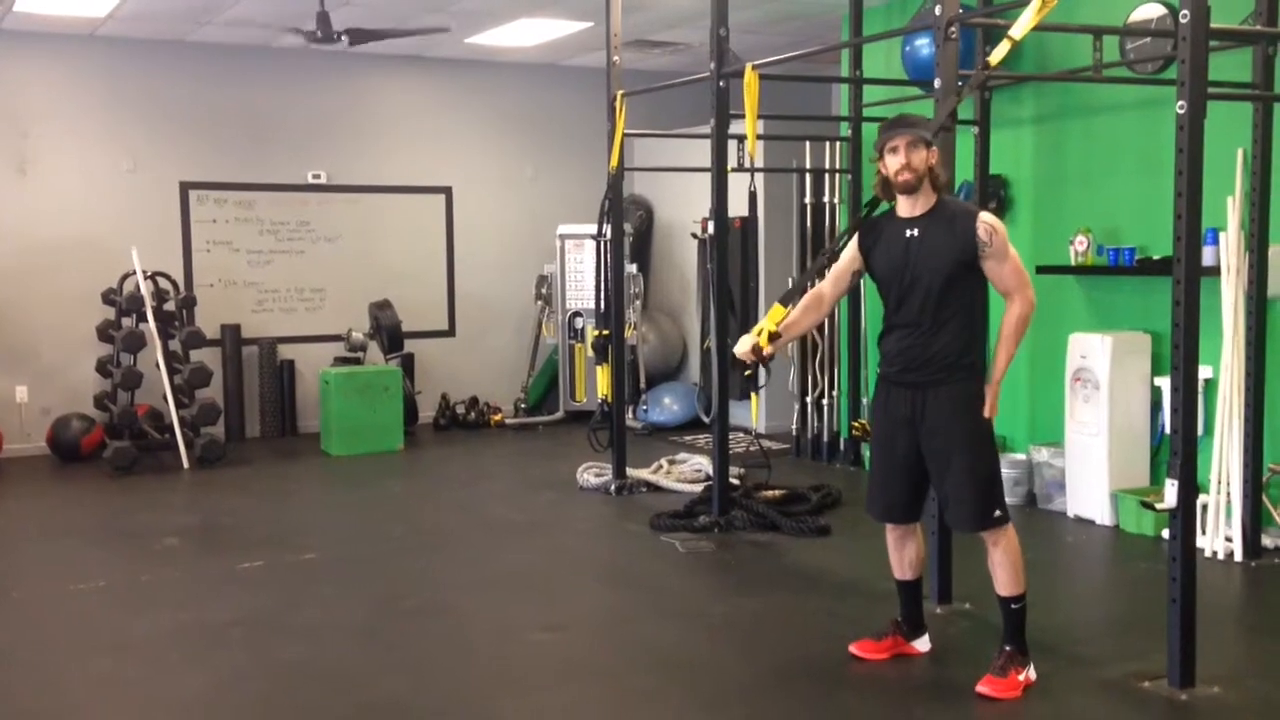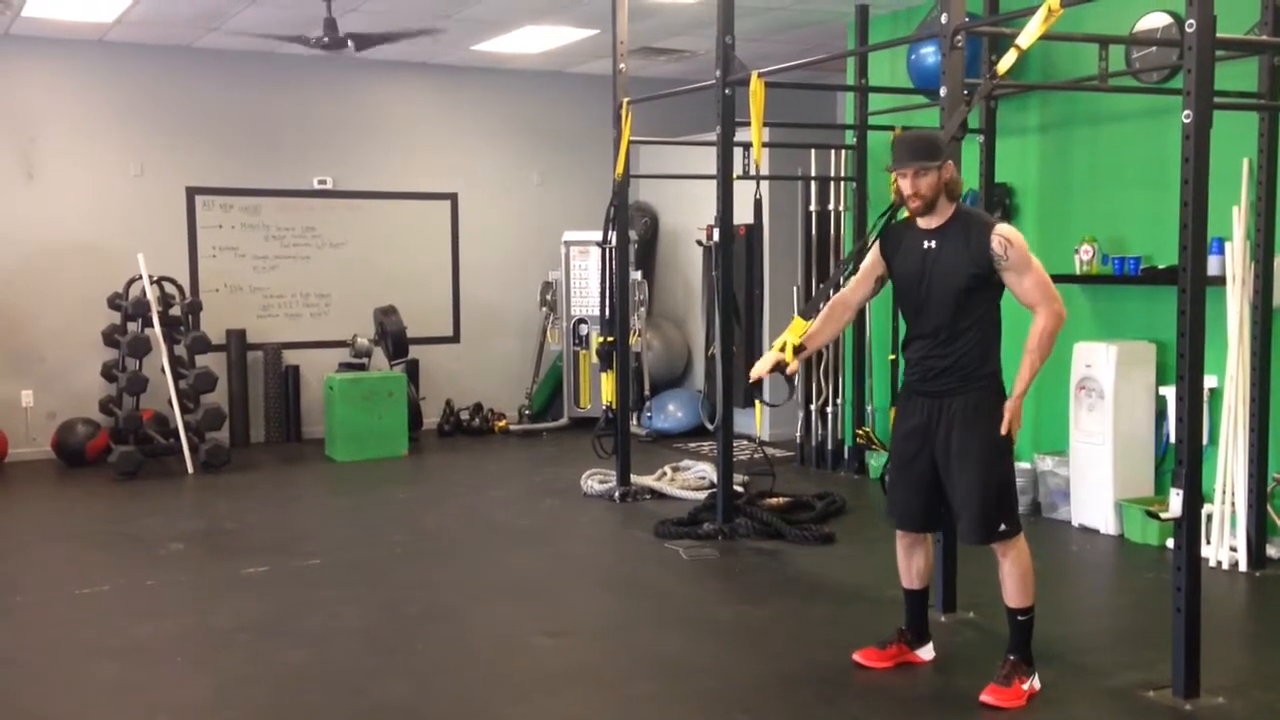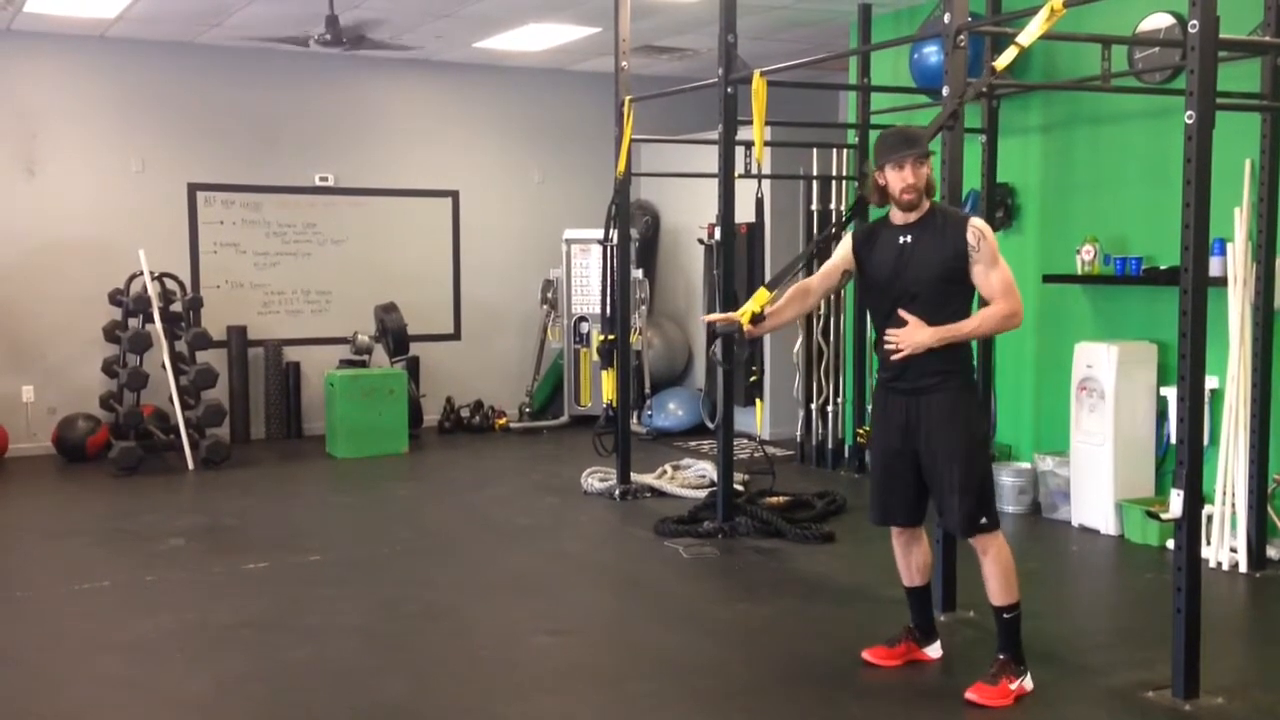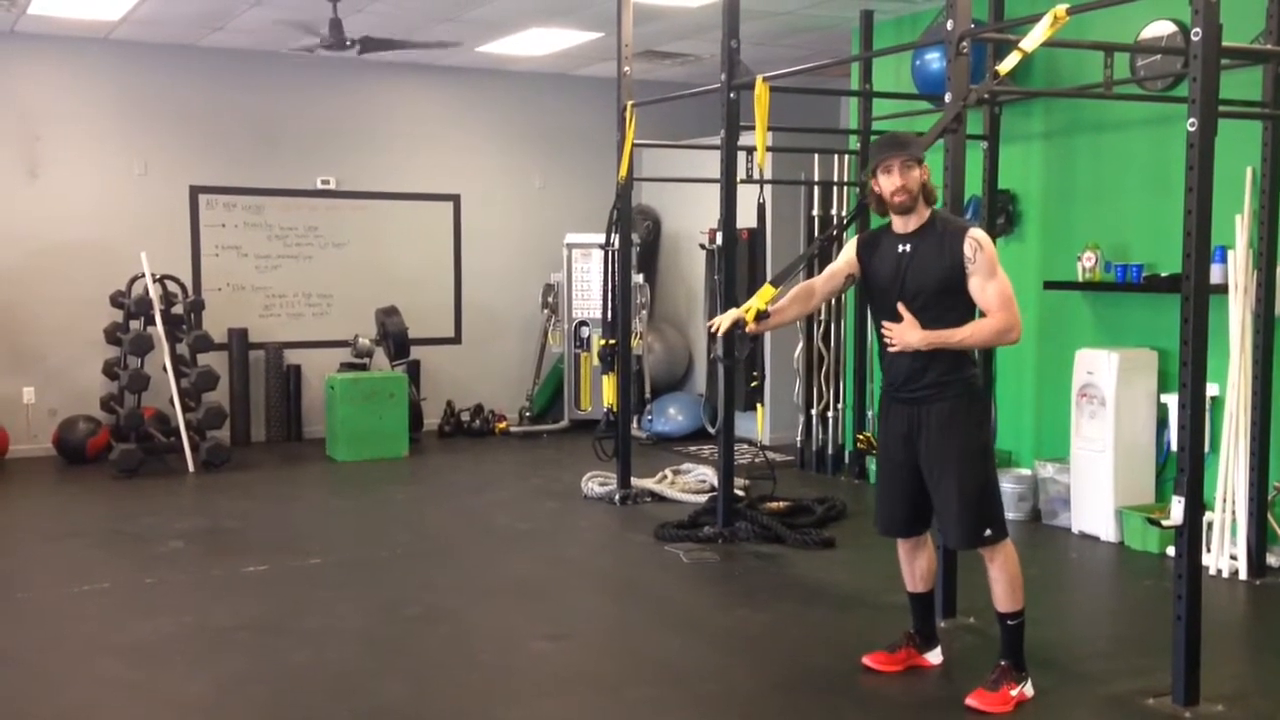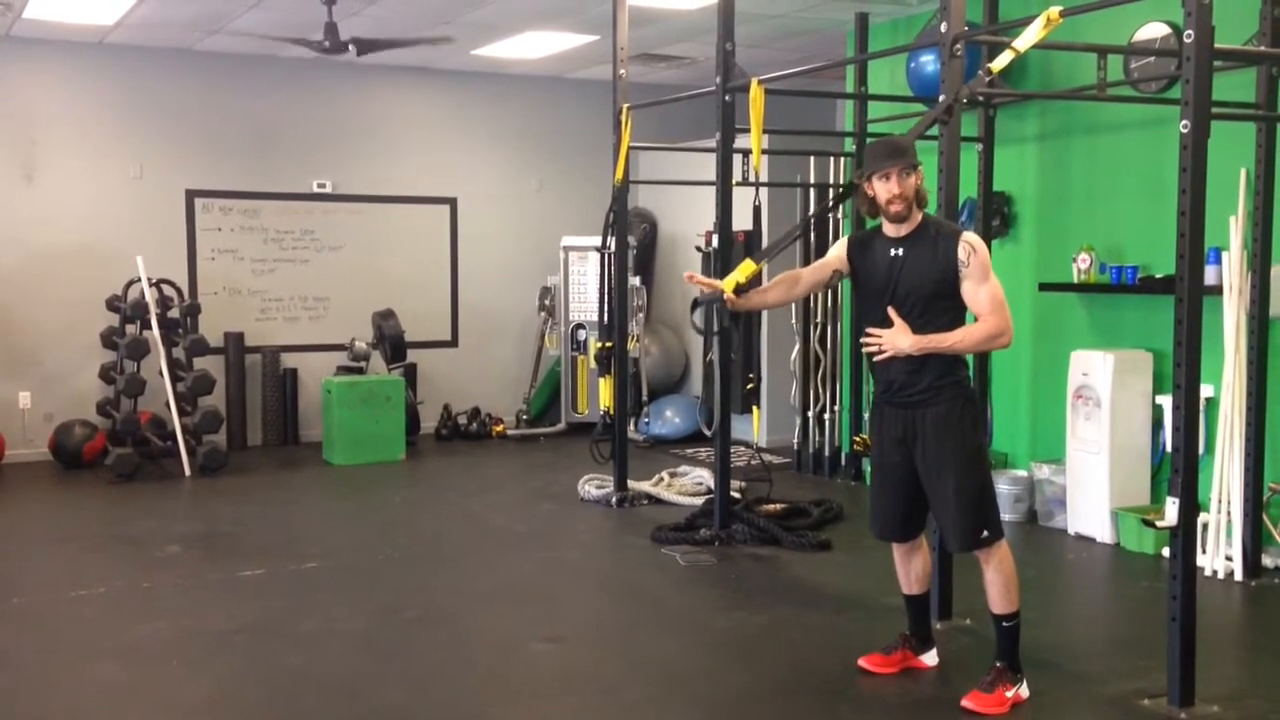
dt=1s
person 1, frame 1
left shoulder: (975, 225)
right shoulder: (870, 234)
left elbow: (1020, 297)
right elbow: (825, 294)
left wrist: (994, 378)
right wrist: (772, 337)
left hip: (956, 394)
right hip: (894, 392)
left knee: (990, 521)
right knee: (896, 515)
left ankle: (1016, 653)
right ankle: (911, 628)
person 1, frame 2
left shoulder: (991, 237)
right shoulder: (891, 241)
left elbow: (1049, 309)
right elbow: (847, 301)
left wrist: (1018, 393)
right wrist: (795, 349)
left hip: (974, 404)
right hip: (915, 402)
left knee: (1001, 532)
right knee: (909, 525)
left ankle: (1021, 662)
right ankle: (915, 636)
person 1, frame 3
left shoulder: (966, 231)
right shoulder: (862, 241)
left elbow: (1010, 309)
right elbow: (811, 290)
left wrist: (934, 336)
right wrist: (755, 322)
left hip: (950, 397)
right hip: (893, 398)
left knee: (980, 528)
right knee: (902, 521)
left ankle: (1012, 663)
right ankle: (923, 634)
person 1, frame 4
left shoulder: (965, 241)
right shoulder: (865, 248)
left elbow: (1007, 325)
right elbow: (813, 291)
left wrist: (925, 339)
right wrist: (756, 319)
left hip: (953, 406)
right hip: (898, 406)
left knee: (987, 534)
right knee: (906, 527)
left ankle: (1014, 668)
right ankle: (923, 640)
person 1, frame 5
left shoulder: (958, 245)
right shoulder: (856, 249)
left elbow: (999, 329)
right elbow: (799, 281)
left wrist: (916, 343)
right wrist: (737, 298)
left hip: (947, 410)
right hip: (891, 410)
left knee: (983, 537)
right knee: (900, 531)
left ankle: (1009, 670)
right ankle: (919, 642)
